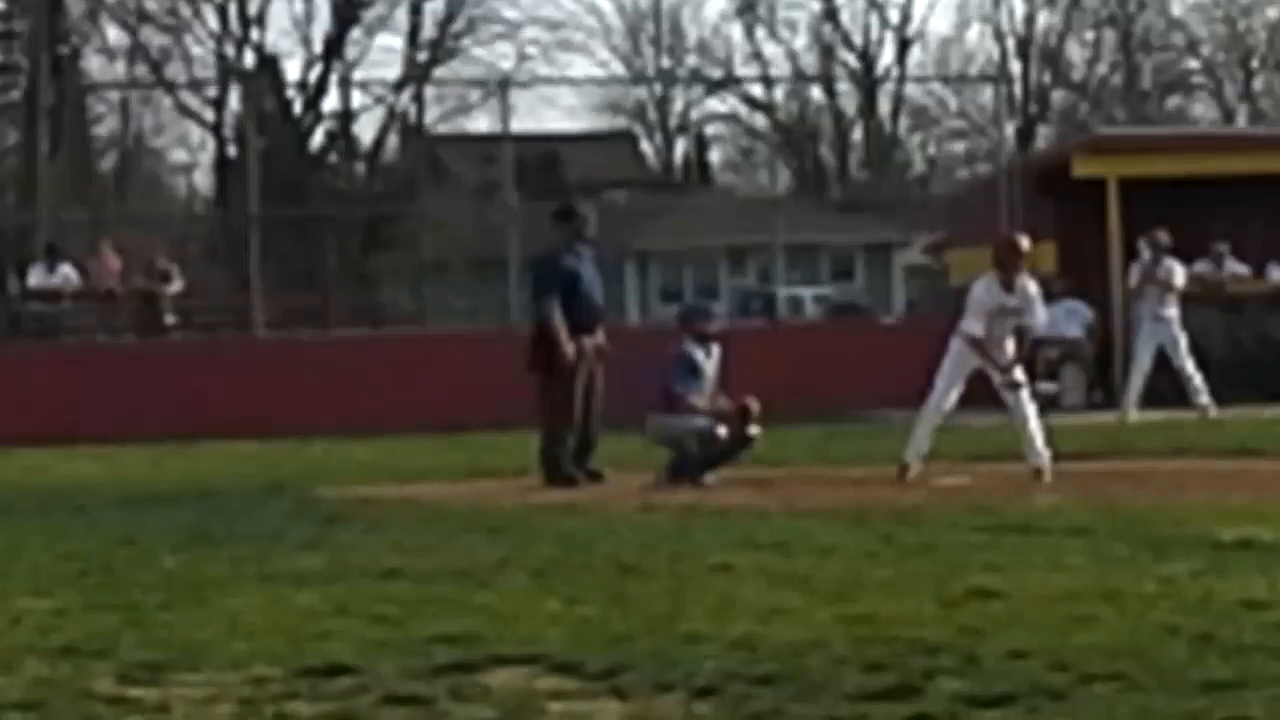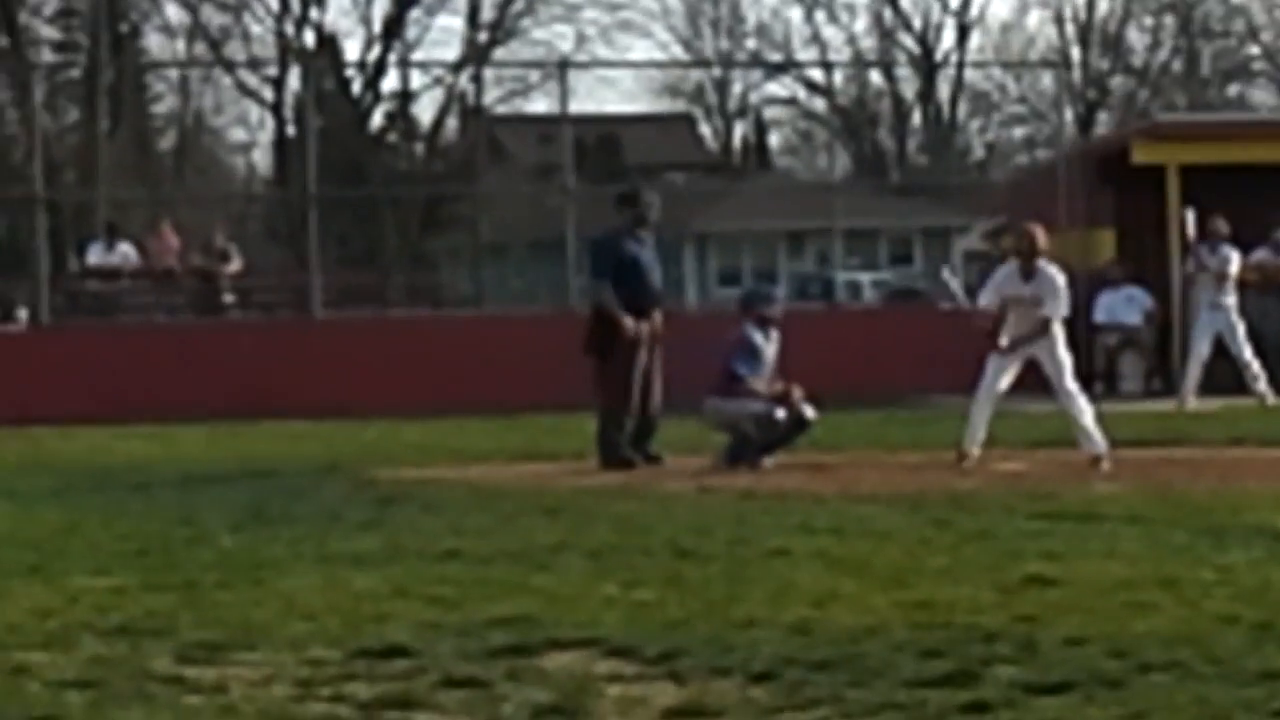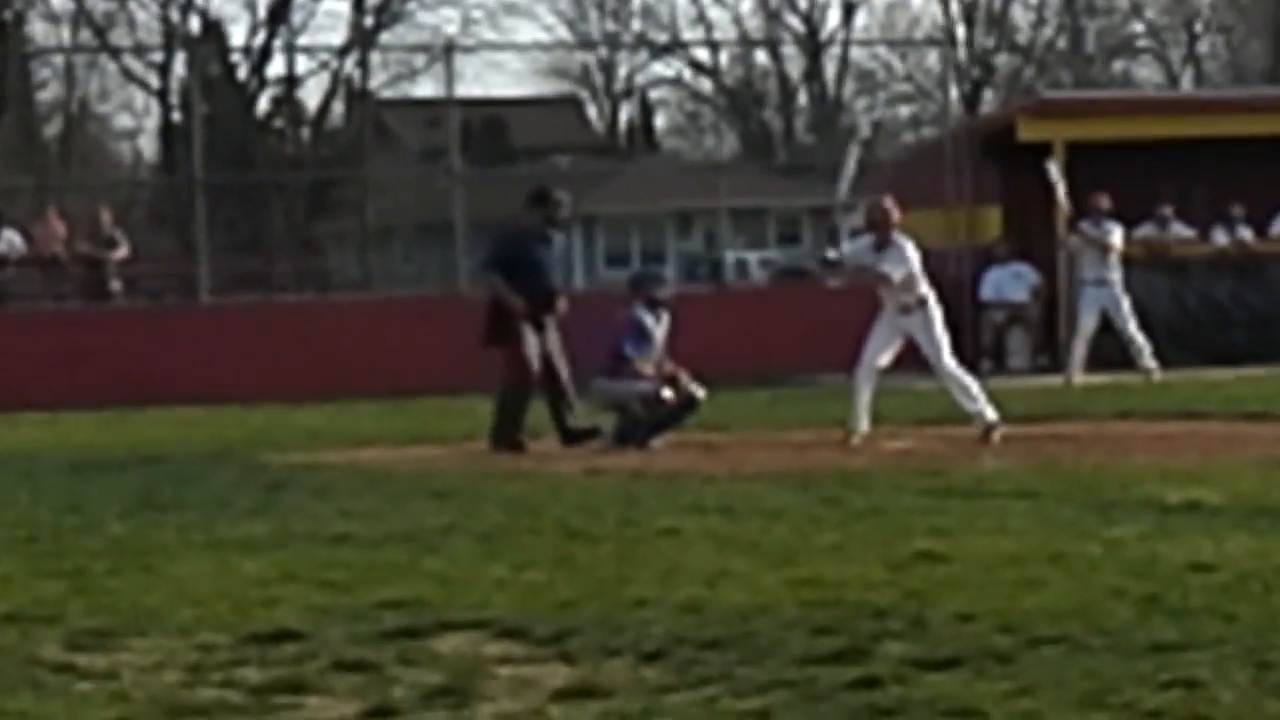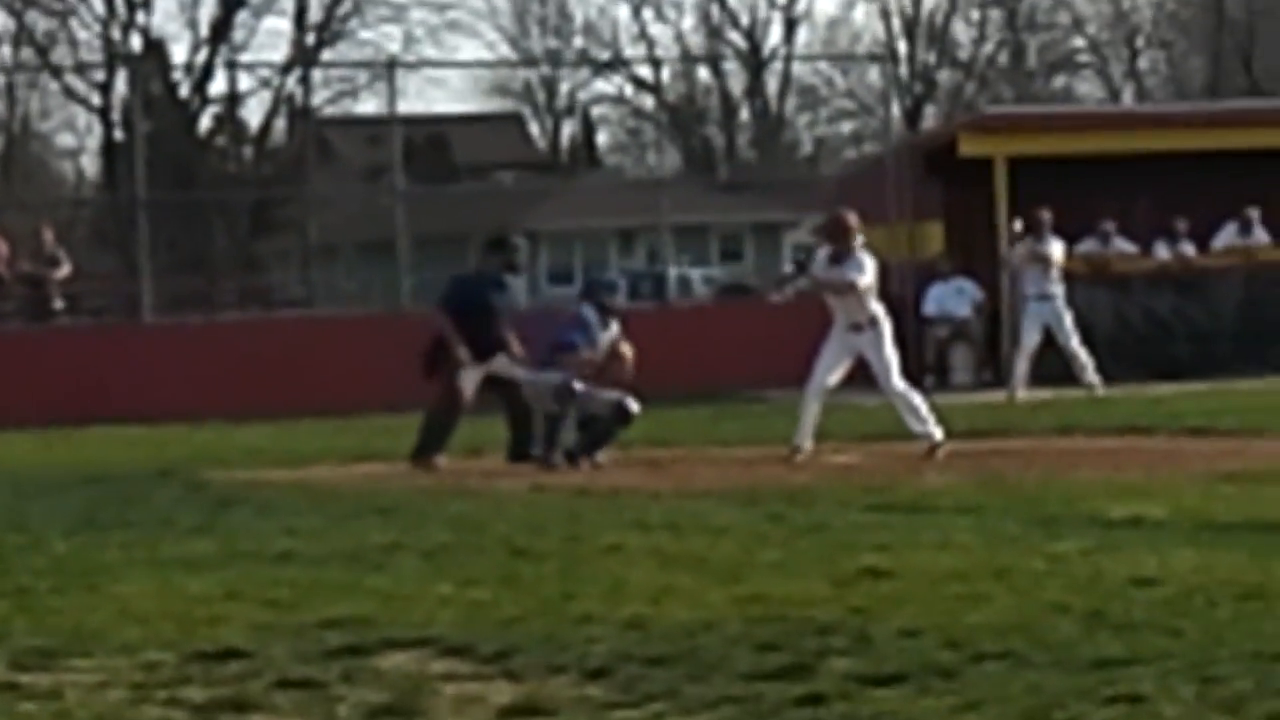
dt=0.4s
person 1, frame 1
left shoulder: (587, 257)
right shoulder: (553, 262)
right elbow: (549, 304)
left wrist: (599, 333)
right wrist: (563, 341)
left hip: (590, 342)
right hip: (565, 343)
left knee: (590, 406)
right knee: (563, 408)
left ankle: (581, 463)
right ankle: (557, 467)
person 1, frame 2
left shoulder: (647, 241)
right shoulder: (610, 244)
right elbow: (601, 287)
left wrist: (655, 313)
right wrist: (622, 317)
left hip: (647, 325)
right hip: (620, 326)
left knee: (650, 390)
right knee: (620, 391)
left ankle: (639, 446)
right ankle: (613, 451)
person 1, frame 3
left shoulder: (552, 240)
right shoulder: (514, 240)
right elbow: (490, 274)
left wrist: (559, 298)
right wrist: (511, 299)
left hip: (544, 317)
right hip: (516, 316)
left knee: (558, 372)
right knee: (524, 371)
left ankle: (569, 428)
right ankle: (505, 434)
person 1, frame 4
left shoulder: (502, 286)
right shoulder: (466, 283)
right elbow: (442, 314)
left wrist: (511, 343)
right wrist: (457, 346)
left hip: (493, 355)
right hip: (466, 355)
left knee: (520, 391)
right knee: (456, 394)
left ankle: (522, 449)
right ankle: (425, 452)
person 2, frame 1
left shoulder: (1029, 289)
right shoulder: (982, 291)
left elbow: (1026, 331)
right elbow: (973, 337)
left wrist: (1013, 366)
right wrist: (998, 369)
left hip: (1001, 347)
right hip: (966, 346)
left knee: (1023, 404)
right knee: (939, 403)
left ankle: (1040, 462)
right ankle: (911, 459)
person 2, frame 2
left shoulder: (1053, 278)
right shoulder: (1003, 274)
left elbow: (1047, 325)
right elbow: (984, 309)
left wrist: (1015, 346)
right wrist: (997, 337)
left hip: (1047, 337)
right hip: (1010, 335)
left knee: (1069, 392)
right knee: (987, 391)
left ankle: (1098, 450)
right ankle: (969, 448)
person 2, frame 3
left shoulder: (903, 250)
right shoulder: (864, 244)
left elbow: (877, 280)
right elbow: (839, 258)
left wrist: (843, 265)
right wrist: (836, 259)
left hip: (921, 311)
right hip: (892, 312)
left knee: (944, 365)
right knee: (866, 366)
left ankle: (988, 418)
right ankle: (858, 426)
person 2, frame 4
left shoulder: (863, 261)
right shoulder: (822, 258)
left elbow: (844, 289)
right elbow: (794, 283)
left wrist: (810, 277)
left hip: (873, 329)
right hip: (843, 330)
left knee: (893, 385)
right knee: (816, 385)
left ankle: (934, 436)
right ankle: (802, 442)
person 3, frame 1
left shoulder: (1174, 266)
right shoulder: (1138, 267)
left elbow: (1175, 288)
right elbow: (1134, 295)
left wrist: (1155, 277)
right wrist: (1145, 277)
left hip: (1170, 322)
right hip: (1146, 323)
left knee: (1185, 364)
right knee: (1139, 367)
left ankle: (1204, 403)
right ankle: (1128, 408)
person 3, frame 2
left shoulder: (1231, 254)
right shoulder: (1197, 253)
left elbow: (1226, 277)
right elbow: (1190, 282)
left wrist: (1205, 265)
right wrist: (1197, 266)
left hip: (1227, 311)
right hip: (1204, 311)
left knee: (1243, 353)
right knee: (1196, 355)
left ankle: (1263, 392)
right ankle: (1186, 396)
person 3, frame 3
left shoulder: (1114, 229)
right shoulder: (1081, 228)
left elbow: (1109, 247)
right elbow: (1072, 250)
left wrist: (1084, 235)
left hip: (1112, 286)
right hip: (1089, 287)
left knee: (1129, 328)
right knee: (1083, 330)
left ankle: (1150, 367)
right ankle: (1073, 372)
person 3, frame 4
left shoulder: (1056, 243)
right shoulder: (1024, 245)
left elbow: (1049, 260)
right elbow: (1014, 266)
left wrist: (1028, 247)
left hip: (1054, 301)
right hip: (1032, 302)
left knee: (1071, 343)
right knee: (1025, 346)
left ankle: (1093, 382)
right ankle: (1016, 387)
person 4, frame 1
left shoulder: (713, 351)
right shoulder: (685, 357)
left elbow: (713, 396)
right elbow: (682, 403)
left wrist: (737, 408)
right wrist: (721, 413)
left hip: (694, 420)
right hip: (666, 423)
left knee: (747, 432)
right knee: (715, 431)
left ankle: (694, 470)
right ankle: (676, 471)
person 4, frame 2
left shoulder: (772, 336)
right shoulder: (745, 341)
left elbow: (771, 380)
right elbow: (743, 387)
left wrist: (788, 391)
right wrist: (779, 396)
left hip: (753, 403)
right hip: (723, 406)
left knee: (805, 416)
right knee: (774, 416)
left ankle: (752, 453)
right ankle: (733, 455)
person 4, frame 3
left shoulder: (662, 318)
right shoulder: (634, 322)
left elbow: (661, 359)
right elbow: (628, 368)
left wrist: (677, 374)
right wrist: (665, 378)
left hip: (640, 385)
right hip: (611, 388)
left knee: (695, 394)
right knee: (660, 395)
left ankle: (641, 433)
right ankle: (623, 435)
person 4, frame 4
left shoulder: (612, 328)
right shoulder: (579, 323)
left elbow: (624, 373)
right elbow: (569, 361)
left hip: (583, 388)
left knee: (628, 408)
left ankle: (580, 451)
right ankle: (551, 450)
